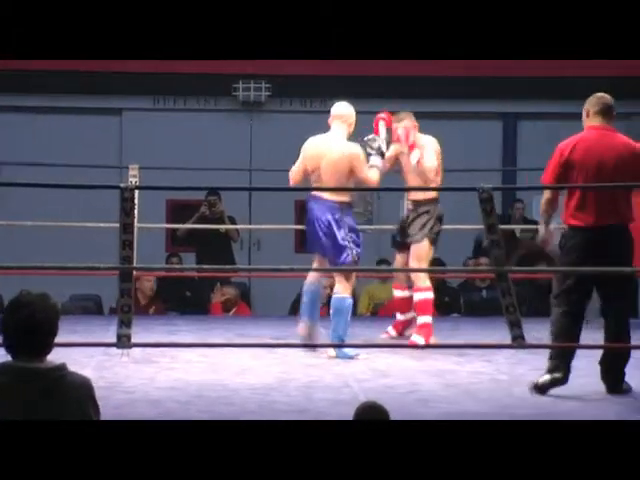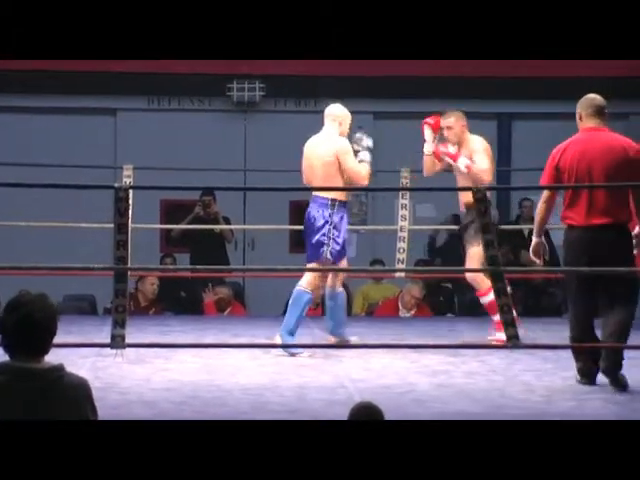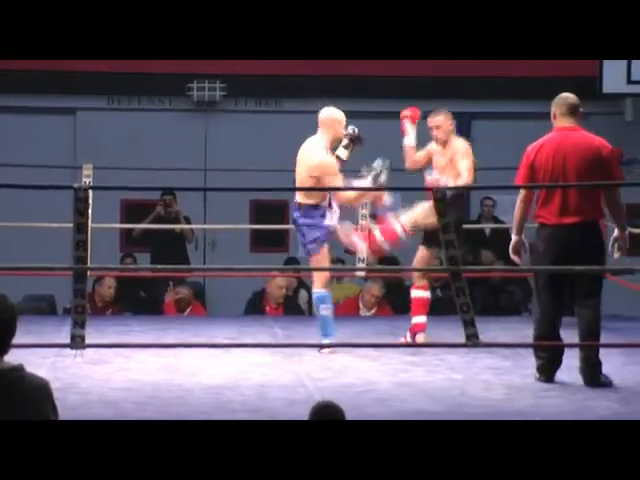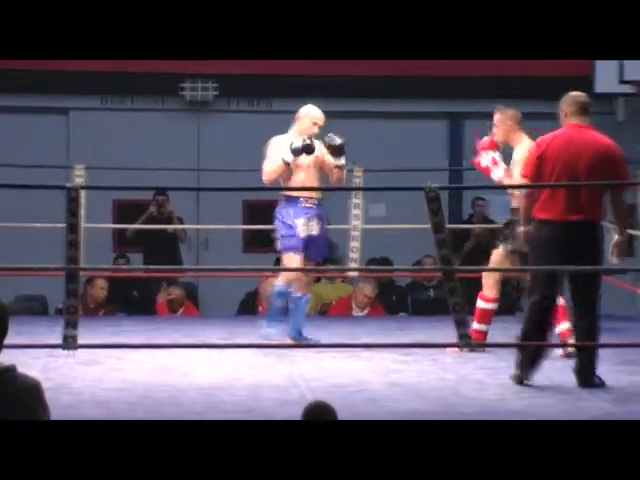
dt=0.7s
person 1, frame 1
left shoulder: (568, 147)
left elbow: (549, 195)
left wrist: (545, 227)
left hip: (578, 235)
left knee: (566, 304)
left ankle: (556, 369)
right ankle: (614, 378)
person 1, frame 2
left shoulder: (563, 151)
left elbow: (547, 199)
left wrist: (537, 235)
left hip: (578, 235)
right hip: (615, 234)
left knee: (580, 306)
left ankle: (586, 369)
right ankle: (612, 365)
person 1, frame 3
left shoulder: (536, 149)
right shoulder: (600, 147)
left elbow: (524, 197)
right elbow: (612, 195)
left wrist: (517, 234)
right wrist: (621, 230)
left hip: (549, 234)
right hip: (586, 233)
left knee: (548, 305)
right knee: (588, 303)
left ankle: (545, 368)
right ankle: (591, 370)
person 1, frame 4
left shoulder: (545, 144)
right shoulder: (608, 148)
left elbow: (528, 191)
right elbow: (617, 197)
left wrist: (526, 224)
right wrist: (621, 234)
left hip: (547, 230)
right hip: (586, 232)
left knee: (539, 298)
right knee: (586, 304)
left ankle: (525, 364)
right ankle: (586, 372)
person 2, frame 1
left shoulder: (312, 143)
right shoulder: (352, 151)
left elbow: (294, 180)
right elbow: (371, 182)
right wrist: (376, 157)
left hip: (315, 207)
right hip: (338, 213)
left knee: (319, 265)
right knee: (345, 280)
left ankle: (308, 322)
right ankle: (337, 344)
person 2, frame 2
left shoulder: (310, 144)
right shoulder: (339, 144)
right elbow: (361, 179)
right wrist: (364, 153)
left hip: (318, 208)
right hip: (331, 212)
left knee: (338, 269)
right knee: (314, 275)
left ankle: (337, 331)
right ankle: (286, 334)
person 2, frame 3
left shoulder: (313, 145)
right shoulder: (321, 158)
right elbow: (342, 196)
left wrist: (346, 146)
right wrist: (371, 181)
left hip: (322, 205)
right hip: (311, 216)
left knee: (375, 192)
right knee: (322, 277)
right ankle: (326, 337)
person 2, frame 4
left shoulder: (319, 146)
right shoulder: (279, 143)
left elbow: (338, 180)
right elbow: (268, 177)
left wrist: (338, 156)
right wrist: (291, 153)
left hip: (314, 211)
right hip: (291, 210)
left knee: (305, 278)
right knee: (292, 271)
left ankle: (295, 332)
right ankle: (271, 323)
person 3, frame 1
left shoulder: (429, 143)
right shoulder: (398, 146)
left elbow: (430, 176)
left wrist: (412, 149)
left hip: (427, 211)
right hip: (410, 210)
left knee: (417, 270)
right knee: (399, 270)
left ankle: (424, 330)
right ankle: (402, 321)
person 3, frame 2
left shoulder: (477, 144)
right shoulder: (453, 149)
left elbow: (485, 177)
right elbow: (428, 171)
left wrist: (458, 159)
right wrist: (429, 140)
left hip: (481, 214)
right hip: (467, 215)
left knee: (473, 273)
right knee: (480, 274)
left ankle: (505, 326)
person 3, frame 3
left shoulder: (460, 147)
right shoulder: (435, 147)
left elbow: (467, 180)
right elbow: (411, 164)
left wrist: (441, 182)
right wrist: (410, 131)
left hip: (450, 206)
right hip: (440, 213)
left knee: (408, 218)
right knee: (419, 272)
left ankle: (368, 242)
right ankle: (417, 331)
person 3, frame 4
left shoulder: (522, 151)
right shoulder: (531, 148)
left elbow: (518, 189)
left wrist: (493, 169)
right wrist: (495, 160)
left hip: (523, 220)
left knee: (491, 277)
left ankle: (476, 337)
right ankle: (567, 339)
